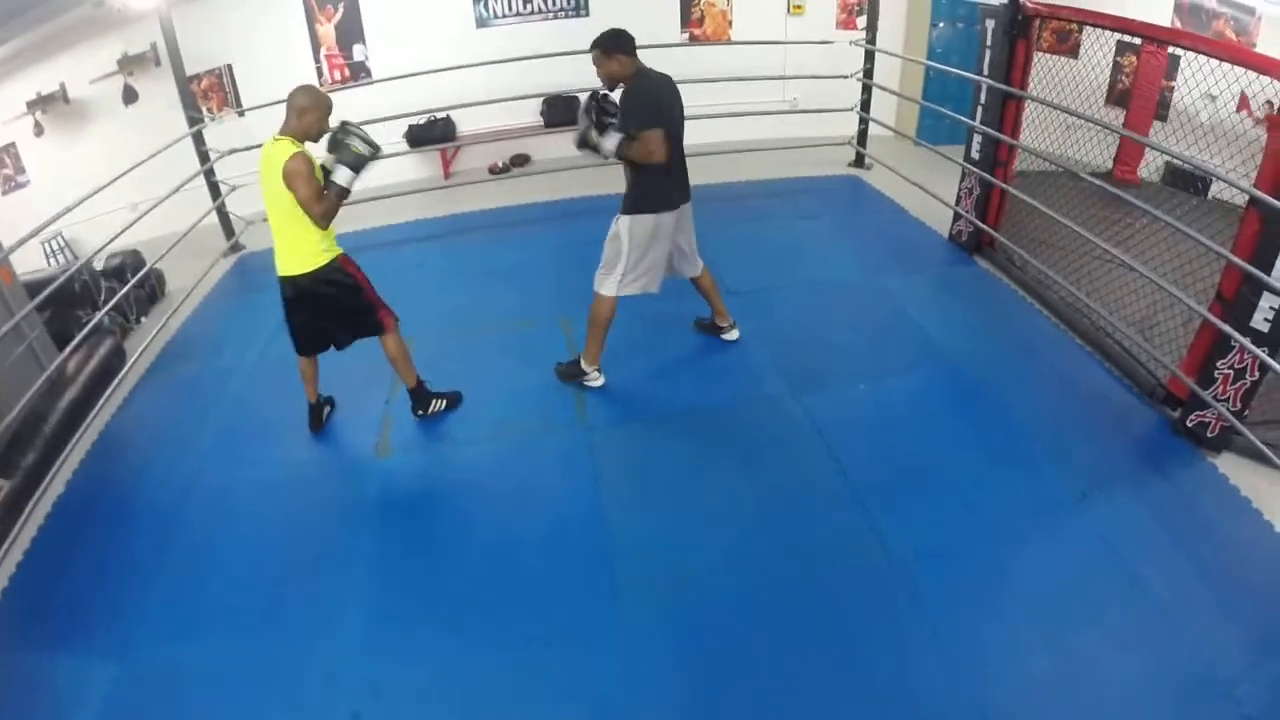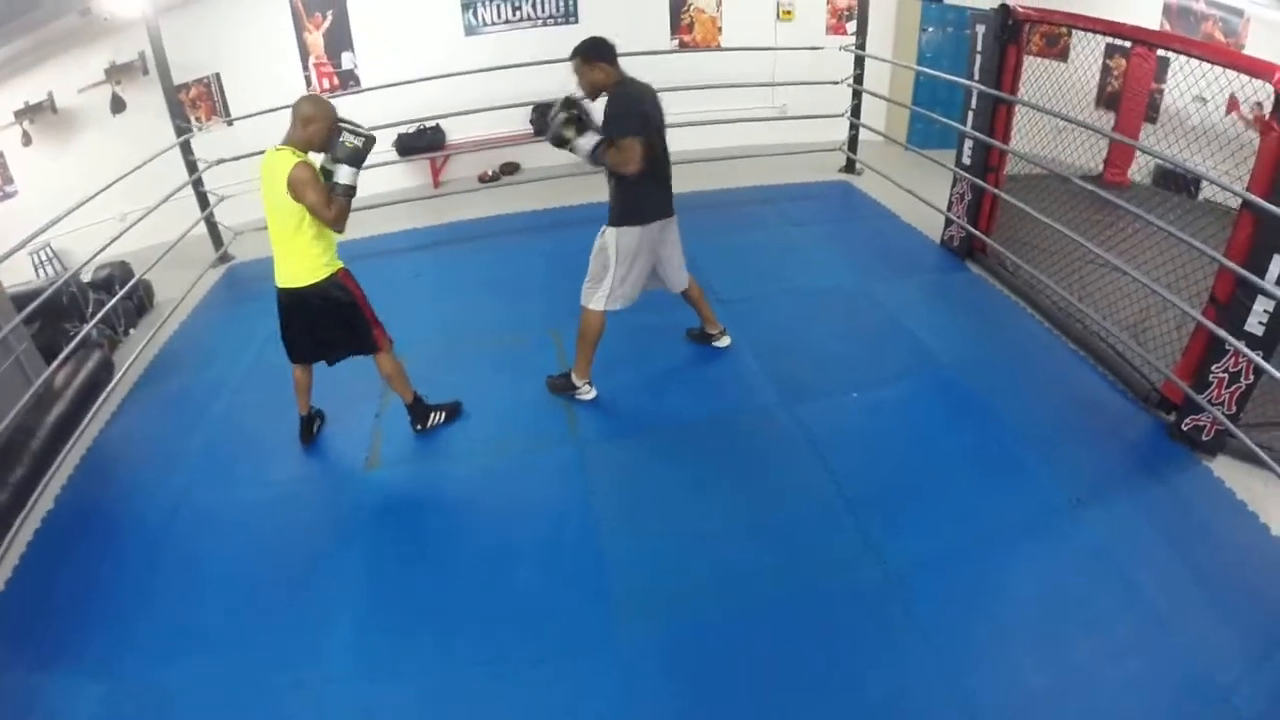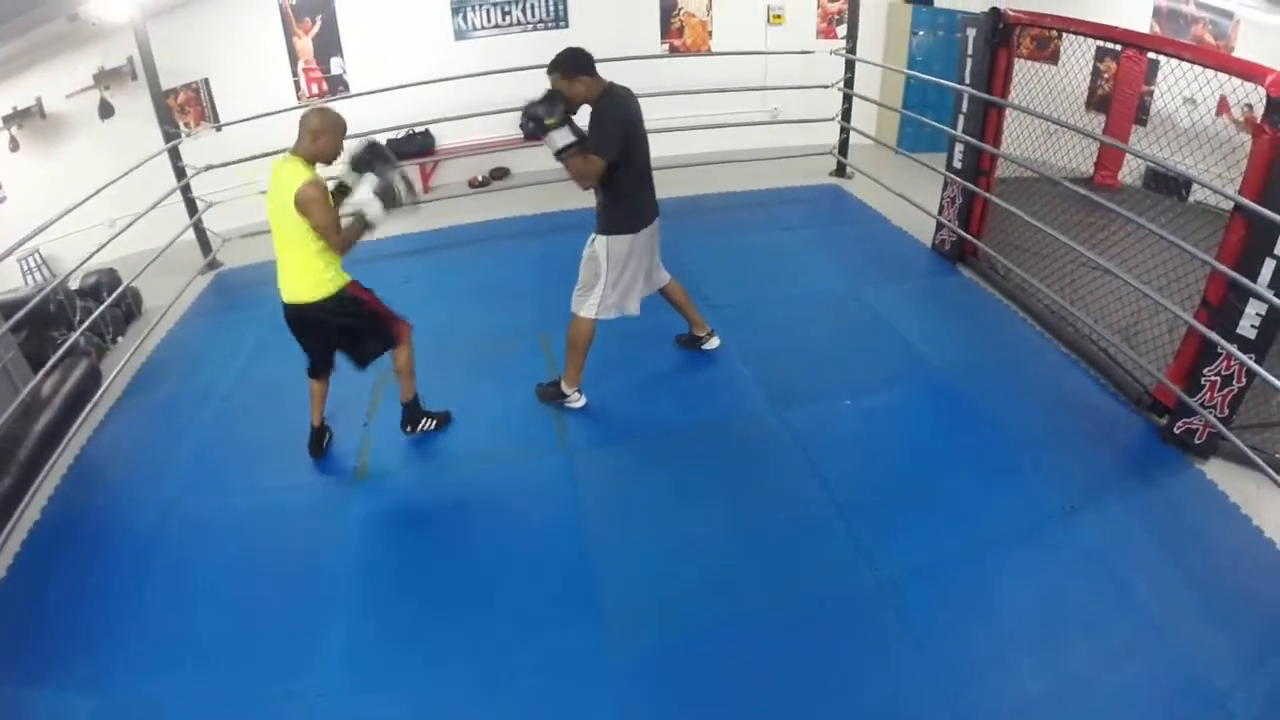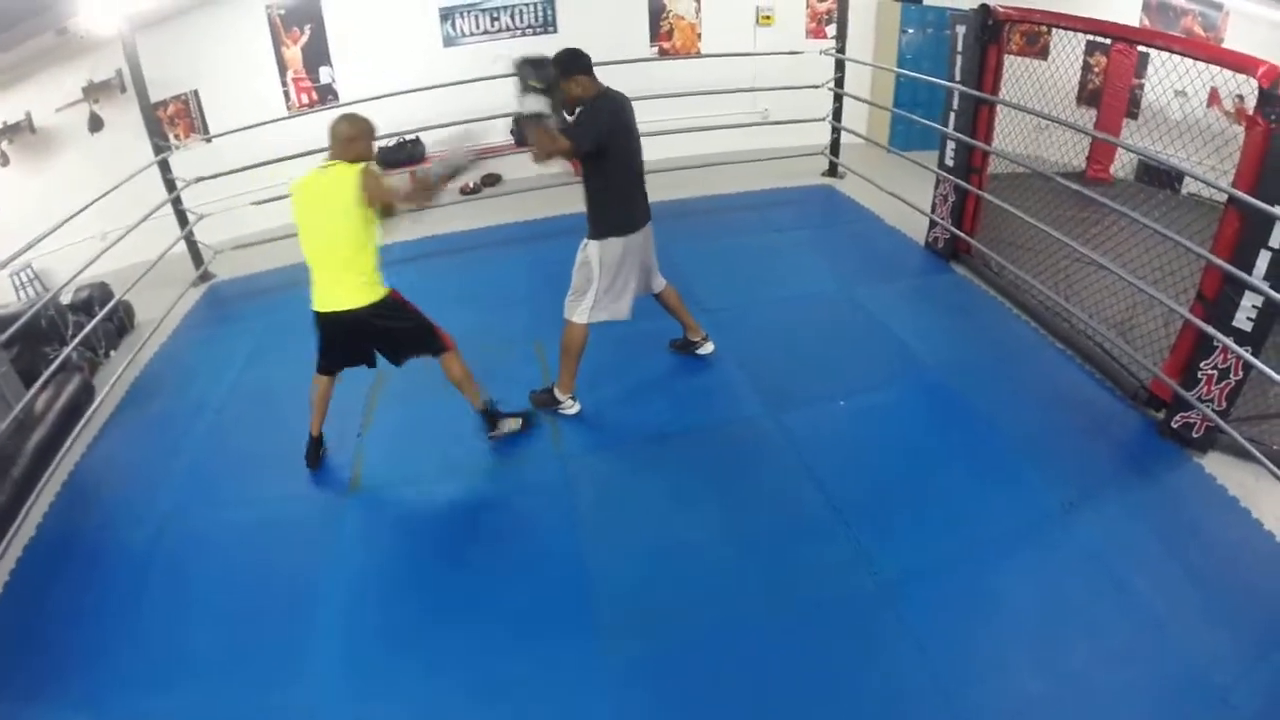
dt=0.2s
person 1, frame 1
left shoulder: (638, 93)
right shoulder: (663, 83)
left elbow: (655, 152)
left wrist: (611, 143)
right wrist: (610, 123)
left hip: (646, 207)
right hip: (677, 199)
left knee: (608, 283)
right knee: (691, 264)
left ankle: (589, 367)
right ankle: (724, 322)
person 1, frame 2
left shoulder: (622, 102)
right shoulder: (640, 91)
left elbow: (629, 163)
left wrist: (585, 141)
right wrist: (586, 131)
left hip: (631, 218)
right hip: (661, 209)
left knee: (595, 296)
right knee: (677, 274)
left ankle: (580, 380)
right ankle: (714, 330)
person 1, frame 3
left shoulder: (608, 113)
right shoulder: (619, 96)
left elbow: (586, 176)
left wrist: (555, 130)
right wrist: (559, 128)
left hip: (619, 225)
right hip: (643, 213)
left knee: (586, 303)
right knee: (658, 276)
left ankle: (569, 388)
right ankle: (703, 333)
person 1, frame 4
left shoulder: (597, 113)
right shoulder: (613, 101)
left elbow: (544, 151)
right elbow: (571, 144)
left wrist: (532, 98)
right wrist: (546, 106)
left hip: (611, 230)
right hip: (636, 219)
left knee: (578, 309)
right knee: (654, 282)
left ankle: (563, 394)
right ankle: (697, 338)
person 2, frame 1
left shoulder: (271, 150)
right shoulder: (296, 160)
right elbow: (322, 217)
left wrist: (333, 165)
right wrist: (347, 169)
left hip: (289, 272)
right hip: (322, 266)
left knee: (307, 345)
right knee: (386, 325)
left ankle: (316, 409)
right ankle: (421, 398)
person 2, frame 2
left shoulder: (271, 159)
right shoulder: (301, 169)
right elbow: (336, 221)
left wrist: (330, 167)
right wrist: (348, 169)
left hip: (288, 284)
right hip: (320, 280)
left knee: (302, 356)
right knee: (380, 344)
left ankle: (307, 423)
right ankle: (419, 413)
person 2, frame 3
left shoulder: (280, 169)
right shoulder: (308, 185)
right elbow: (338, 244)
left wrist: (361, 185)
right wrist: (373, 209)
left hip: (293, 299)
right hip: (327, 294)
left knee: (319, 364)
right knee: (401, 335)
left ankle: (318, 434)
right ankle: (413, 416)
person 2, frame 4
left shoulder: (300, 188)
right shoulder: (361, 178)
right elbow: (420, 194)
right wrist: (450, 165)
left hip: (326, 308)
right hip: (367, 303)
left knee: (327, 371)
right knee: (445, 348)
left ankle: (314, 445)
right ankle: (492, 419)
